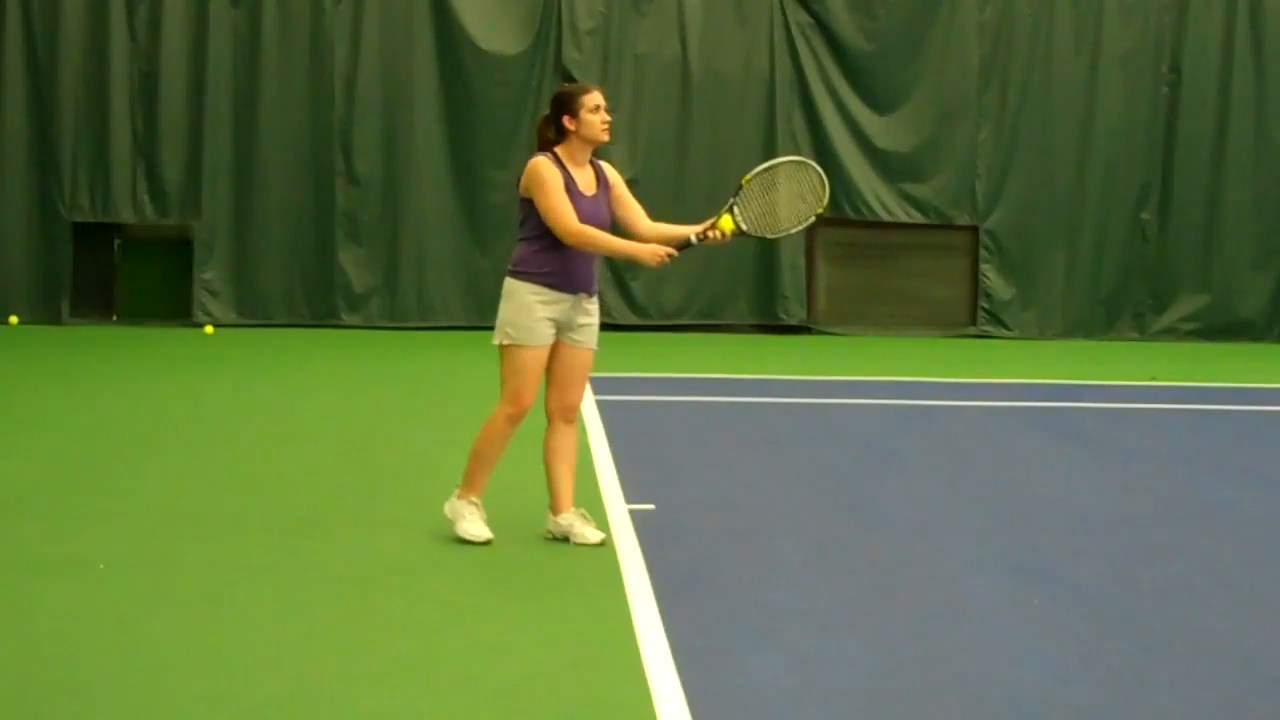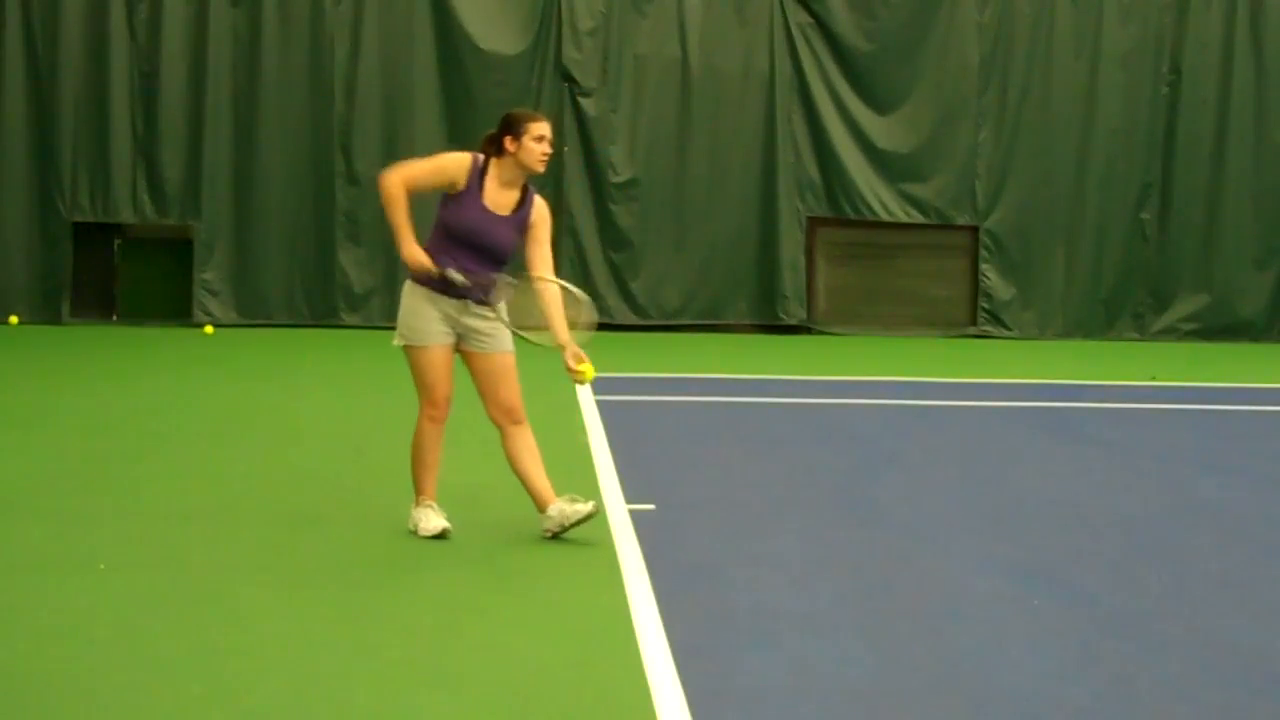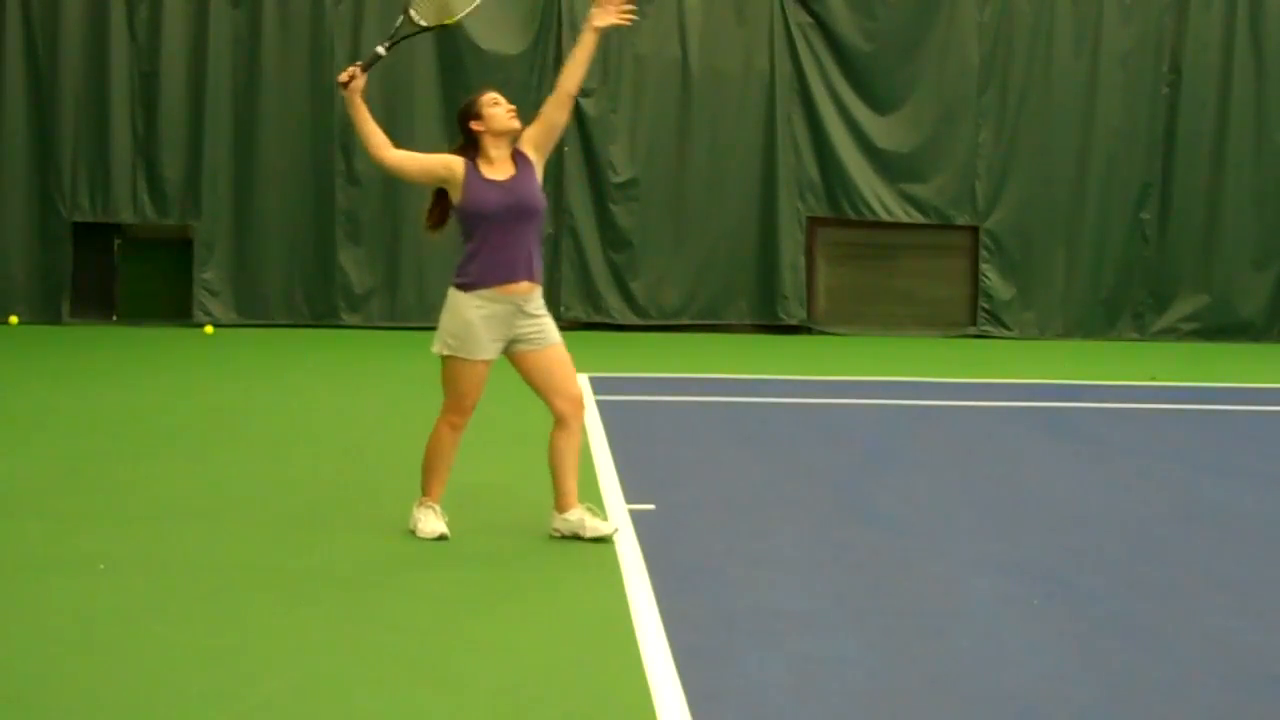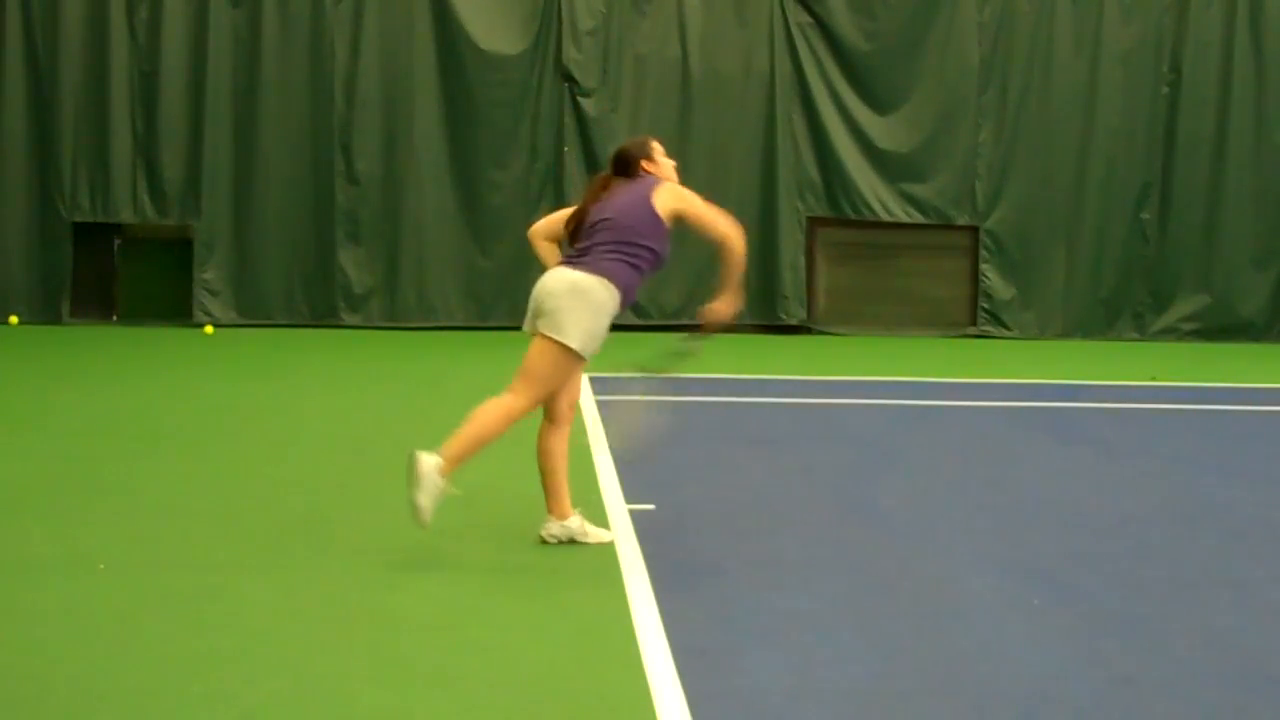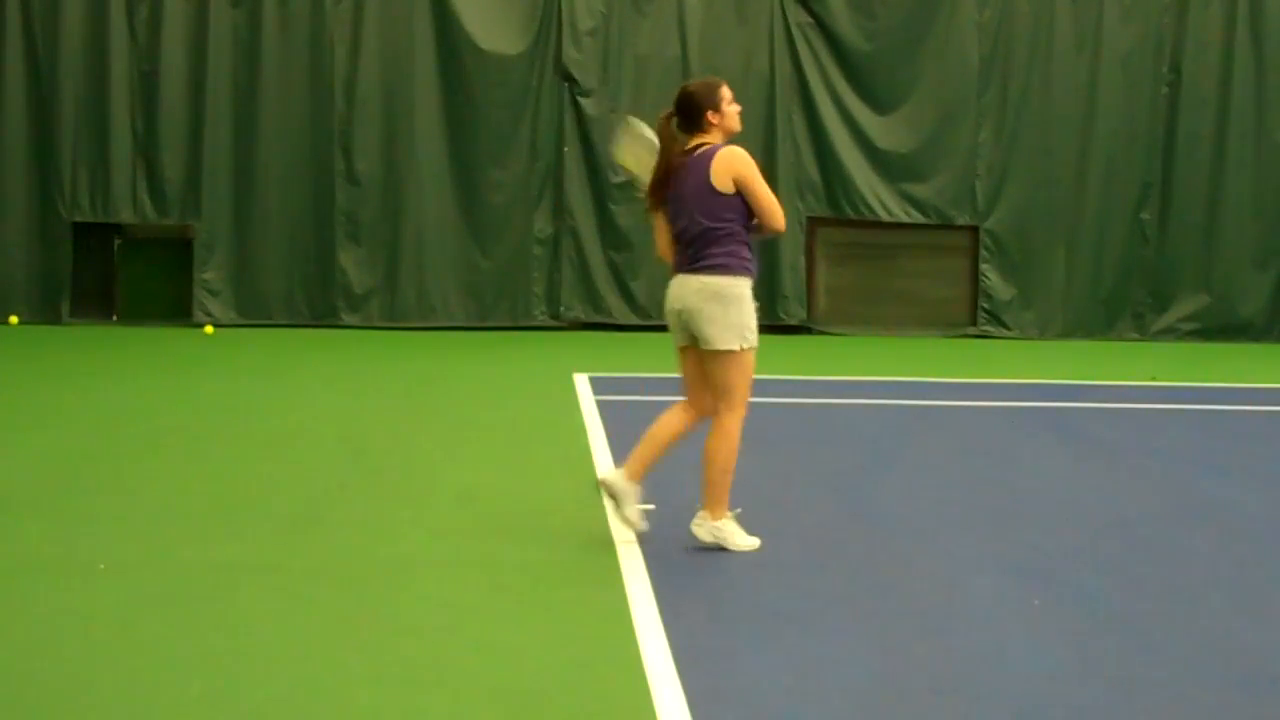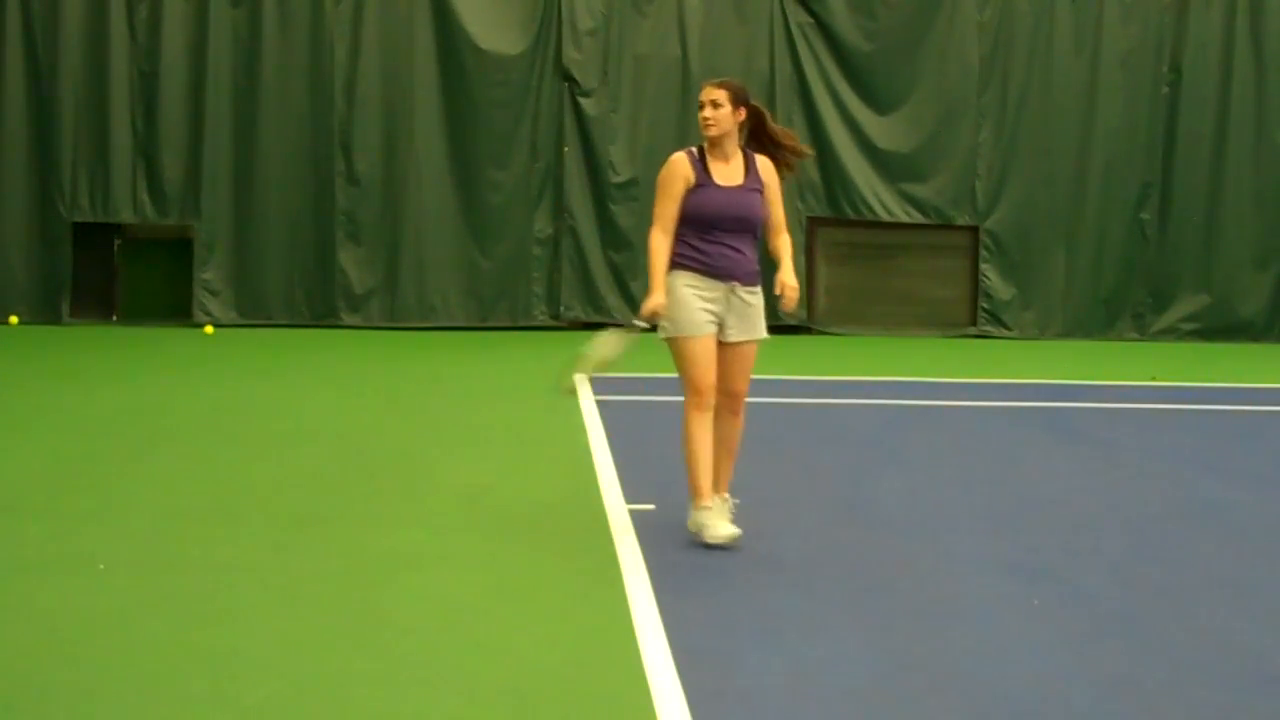
dt=0.7s
person 1, frame 1
left shoulder: (606, 174)
right shoulder: (542, 168)
left elbow: (643, 226)
right elbow: (571, 233)
left wrist: (699, 231)
right wrist: (636, 252)
left hip: (581, 303)
right hip: (533, 296)
left knee: (565, 412)
right knee: (515, 406)
left ankle: (563, 513)
right ankle: (465, 500)
person 1, frame 2
left shoulder: (536, 209)
right shoulder: (464, 167)
left elbow: (543, 276)
right elbow: (392, 179)
left wrist: (563, 341)
right wrist: (406, 243)
left hip: (483, 312)
right hip: (429, 300)
left knee: (511, 413)
right knee: (435, 407)
left ankle: (551, 508)
right ankle: (425, 506)
person 1, frame 3
left shoulder: (529, 156)
right shoulder: (457, 170)
left elbow: (565, 95)
right elbow: (383, 153)
right wrist: (354, 98)
left hip: (529, 310)
right hip: (474, 308)
left knee: (571, 406)
right knee: (456, 417)
left ankle: (568, 512)
right ankle: (428, 505)
person 1, frame 4
left shoulder: (605, 199)
right shoulder: (669, 194)
left elbow: (538, 234)
right elbow: (732, 237)
right wrist: (728, 294)
left hip: (556, 289)
right hip: (582, 300)
left knee: (560, 414)
right knee: (521, 398)
left ankle: (561, 518)
right ankle: (437, 467)
person 1, frame 5
left shoulder: (674, 168)
right shoulder: (732, 158)
left elbow: (665, 245)
right elbow: (775, 221)
left hip: (684, 292)
right hip: (723, 292)
left knee: (697, 404)
right knee: (731, 411)
left ankle: (629, 475)
right ankle: (714, 518)
person 1, frame 6
left shoulder: (764, 167)
right shoulder: (682, 163)
left elbow: (778, 231)
right elbow: (661, 231)
left wrist: (786, 268)
right wrist: (656, 289)
left hip: (745, 293)
right hip: (692, 288)
left knee: (733, 400)
right knee: (701, 397)
left ankle: (719, 494)
right ankle: (703, 507)
